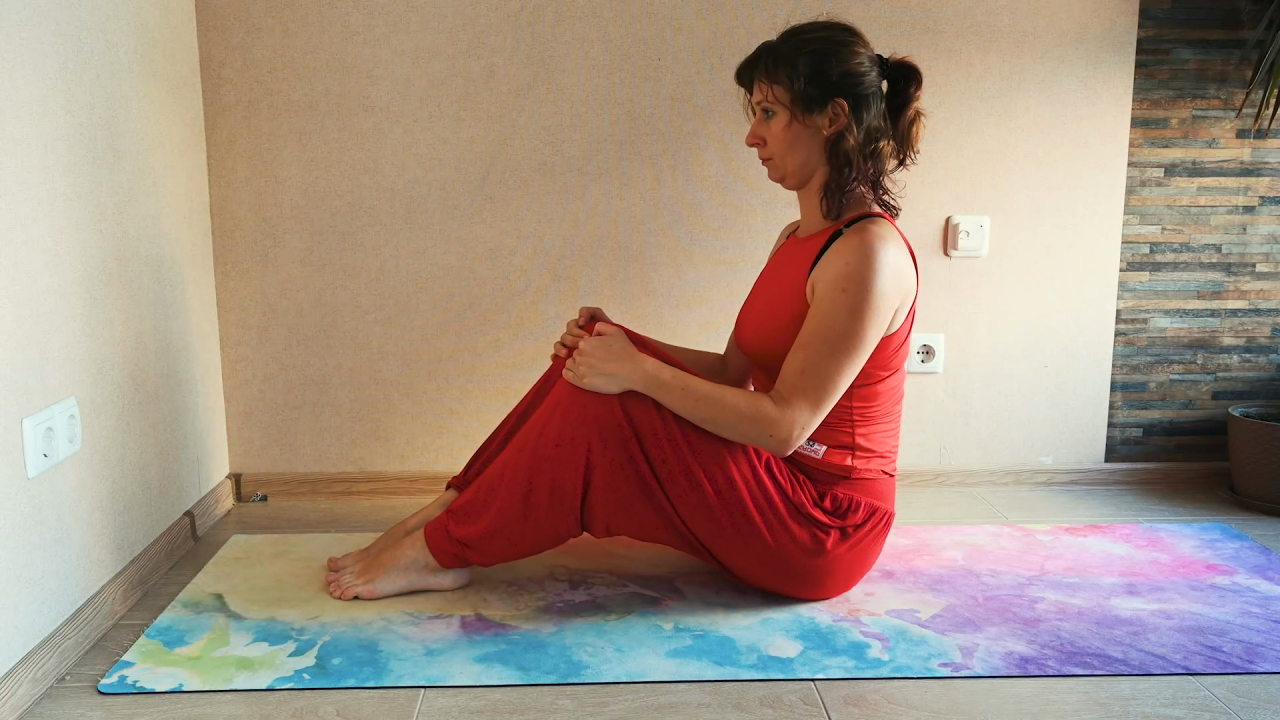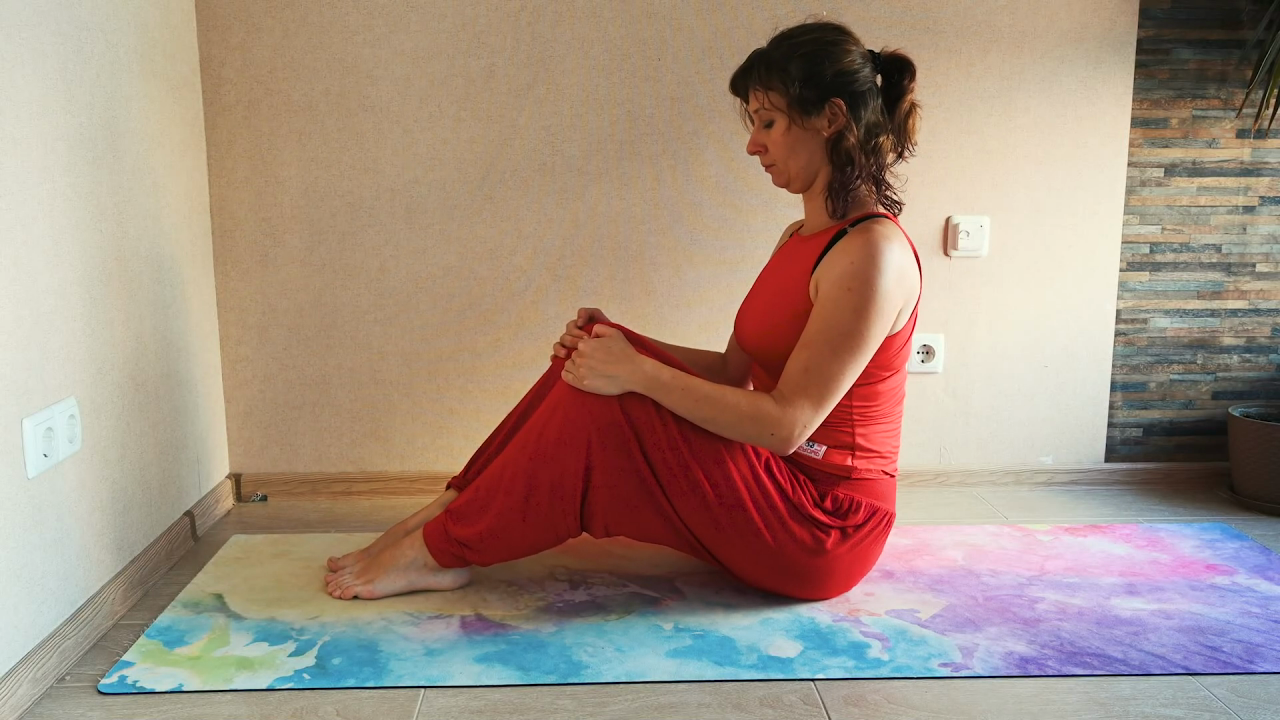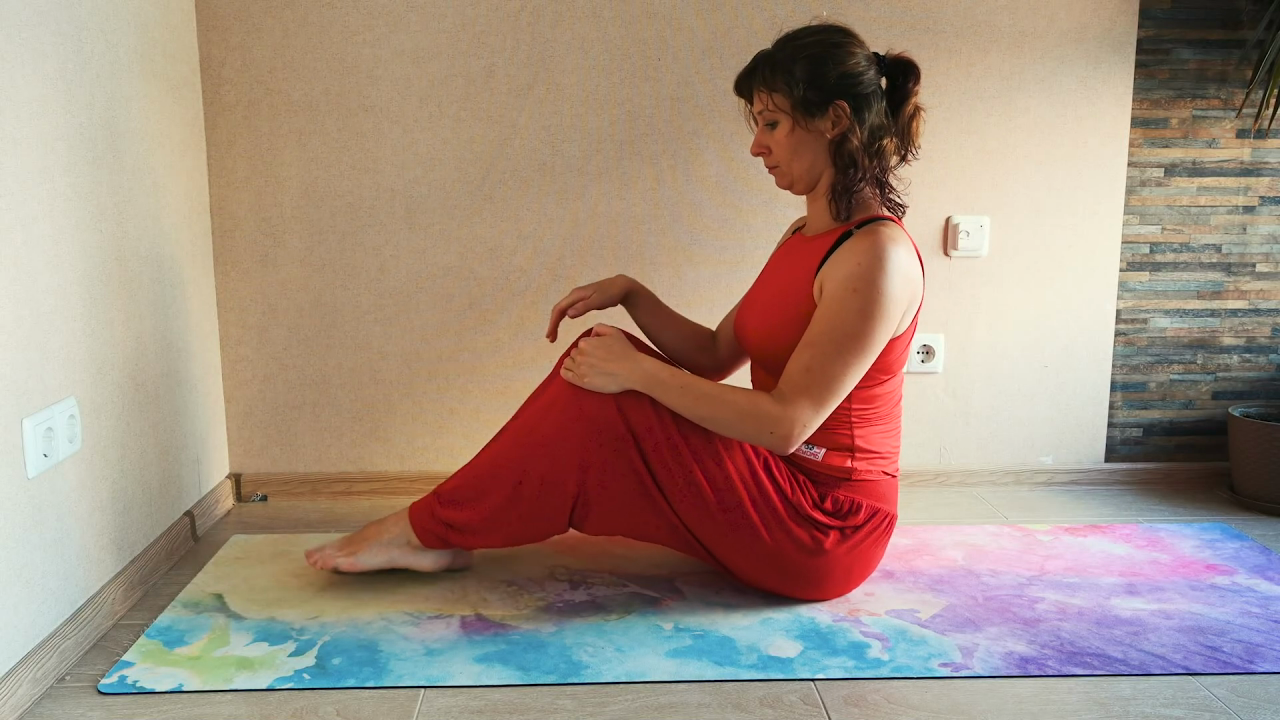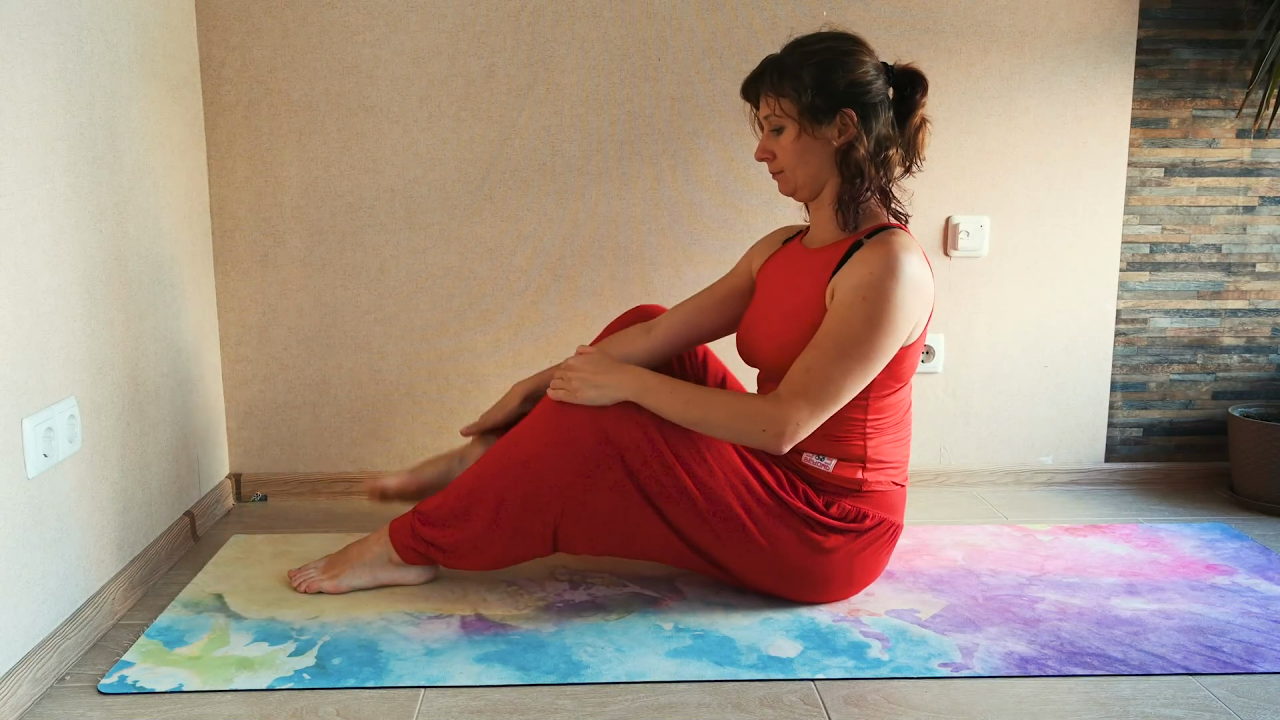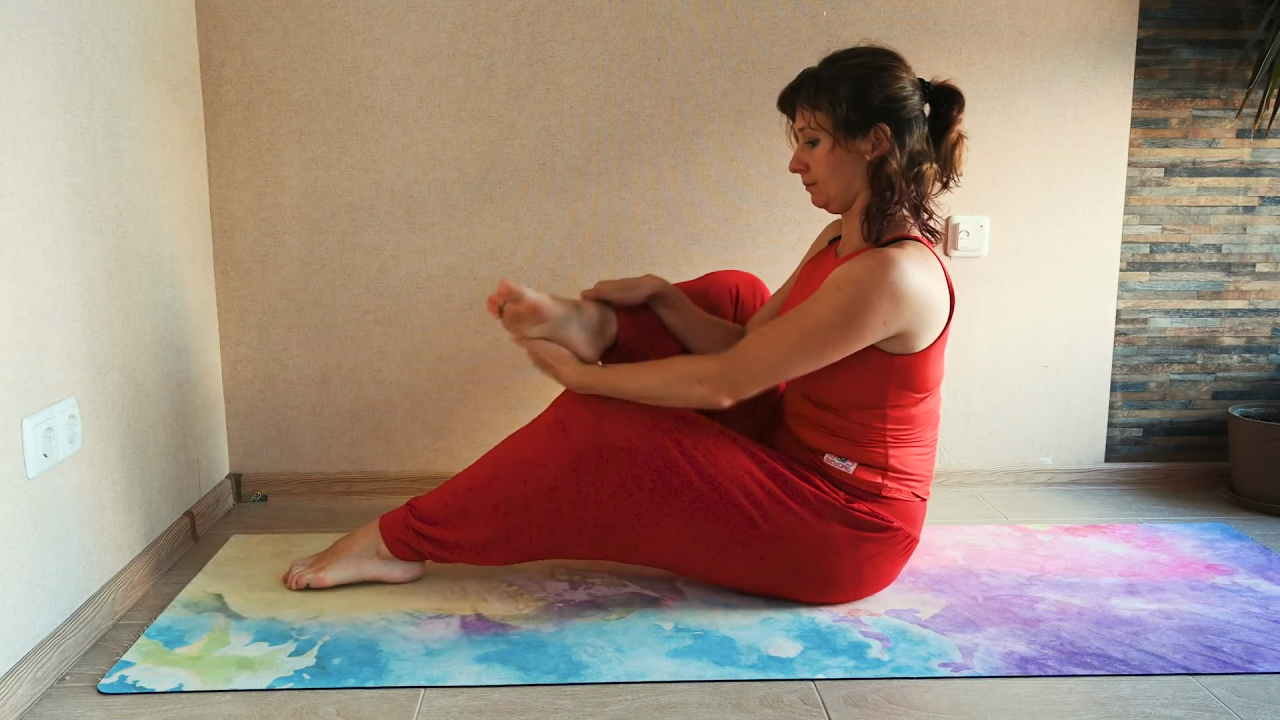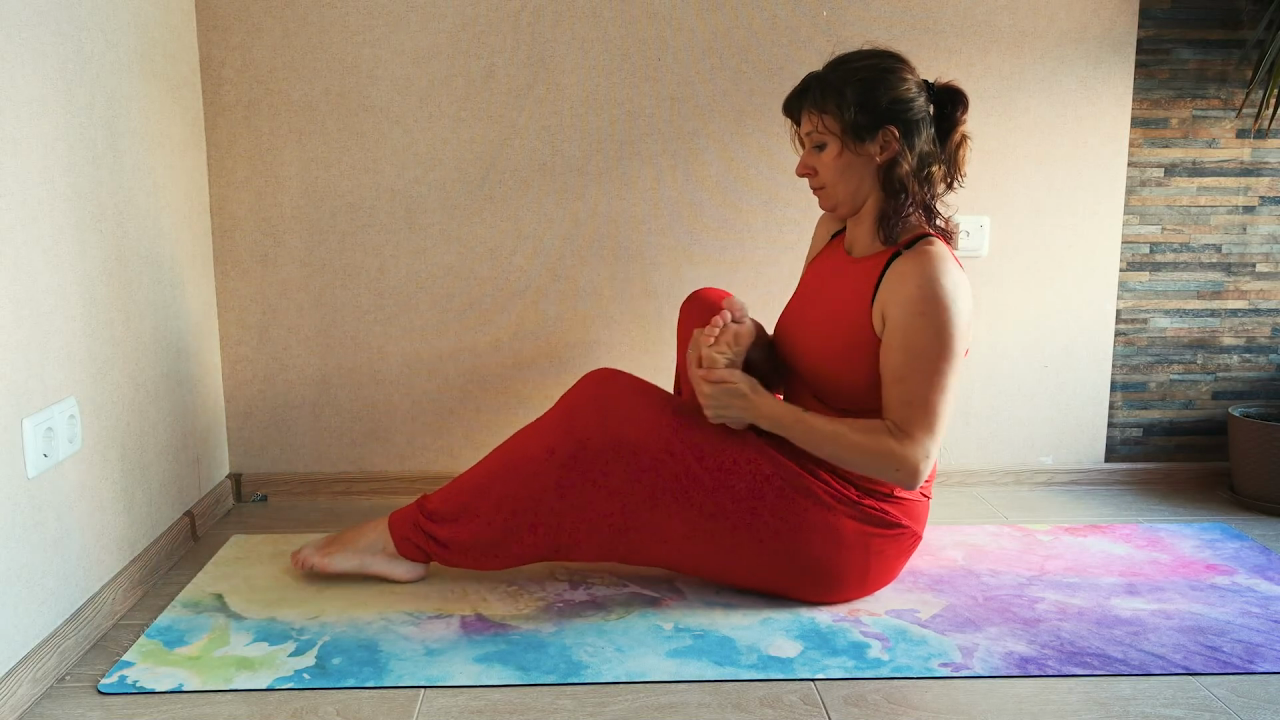
dt=0.5s
person 1, frame 1
left shoulder: (867, 252)
right shoulder: (798, 239)
left elbow: (785, 424)
right elbow: (732, 372)
left wrist: (638, 371)
right wrist: (621, 347)
left hip: (820, 531)
right hip: (779, 486)
left knee: (601, 401)
right knee: (593, 361)
left ankle: (440, 551)
right ankle: (451, 513)
person 1, frame 2
left shoulder: (872, 252)
right shoulder: (802, 239)
left elbow: (788, 423)
right elbow: (732, 372)
left wrist: (638, 373)
right wrist: (621, 348)
left hip: (820, 530)
right hip: (777, 491)
left knee: (601, 403)
right knee: (595, 365)
left ankle: (441, 551)
right ankle: (453, 511)
person 1, frame 3
left shoulder: (877, 256)
right shoulder: (805, 238)
left elbow: (788, 422)
right elbow: (714, 355)
left wrist: (638, 370)
right wrist: (628, 293)
left hip: (821, 534)
right hip: (779, 487)
left knee: (600, 403)
right knee: (601, 360)
left ankle: (427, 531)
right ankle: (454, 522)
person 1, frame 4
left shoulder: (890, 266)
right shoulder: (785, 249)
left elbow: (782, 424)
right elbow: (665, 334)
left wrist: (626, 383)
right wrist: (537, 387)
left hip: (824, 538)
right hip: (783, 485)
left knee: (589, 424)
right knee: (639, 325)
left ankle: (409, 547)
right ankle: (484, 468)
person 1, frame 5
left shoulder: (893, 274)
right shoulder: (840, 243)
left elbow: (726, 381)
right elbow: (741, 347)
left wrist: (584, 373)
right wrist: (661, 295)
left hip: (843, 541)
right hip: (805, 474)
left knee: (594, 430)
right knee: (730, 293)
left ankle: (399, 542)
person 1, frame 6
left shoulder: (926, 278)
right shoulder: (833, 234)
left elbow: (907, 460)
right elbow: (786, 368)
left wrist: (760, 409)
right wrist: (743, 341)
left hip: (847, 541)
right hip: (800, 480)
left knee: (605, 409)
right knee: (710, 306)
left ankle: (409, 541)
